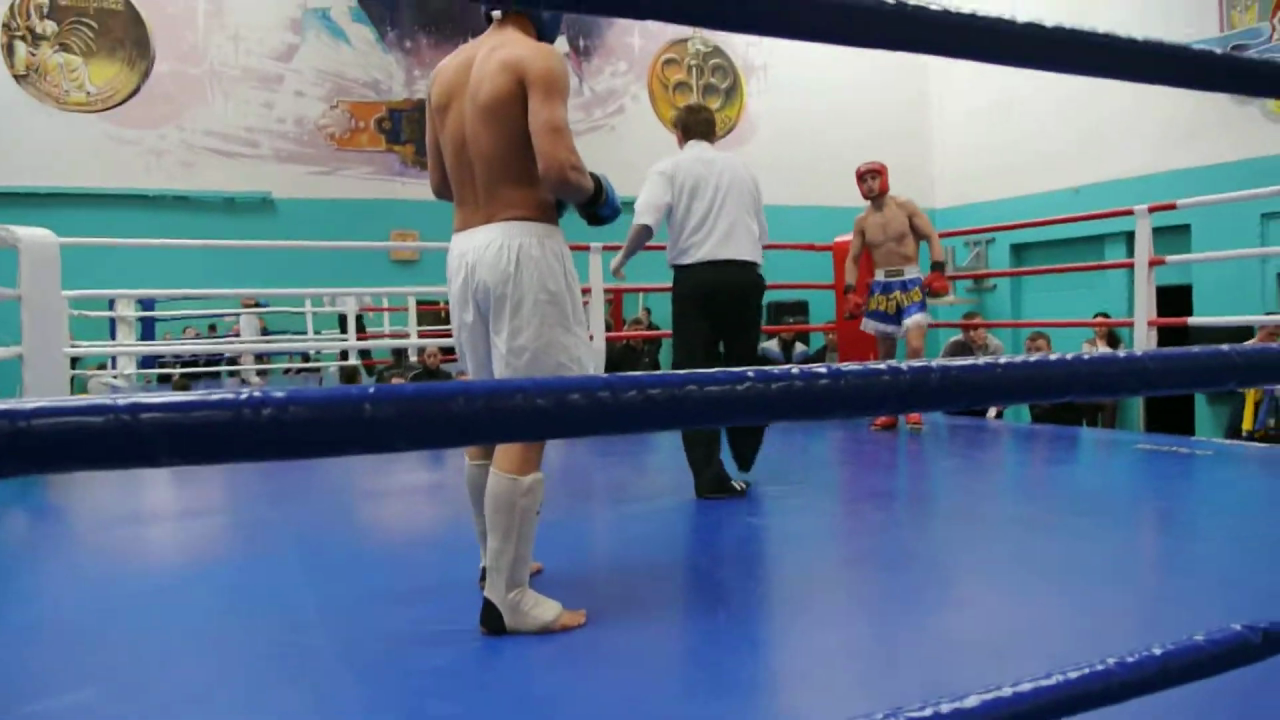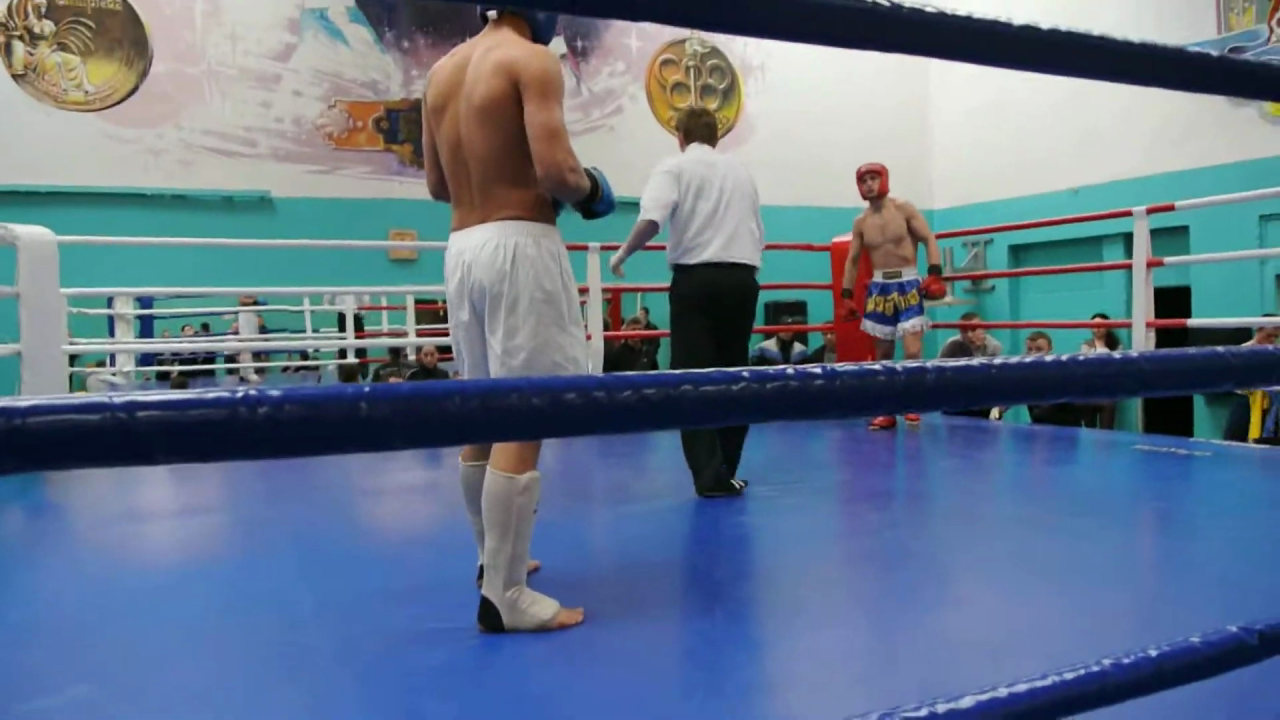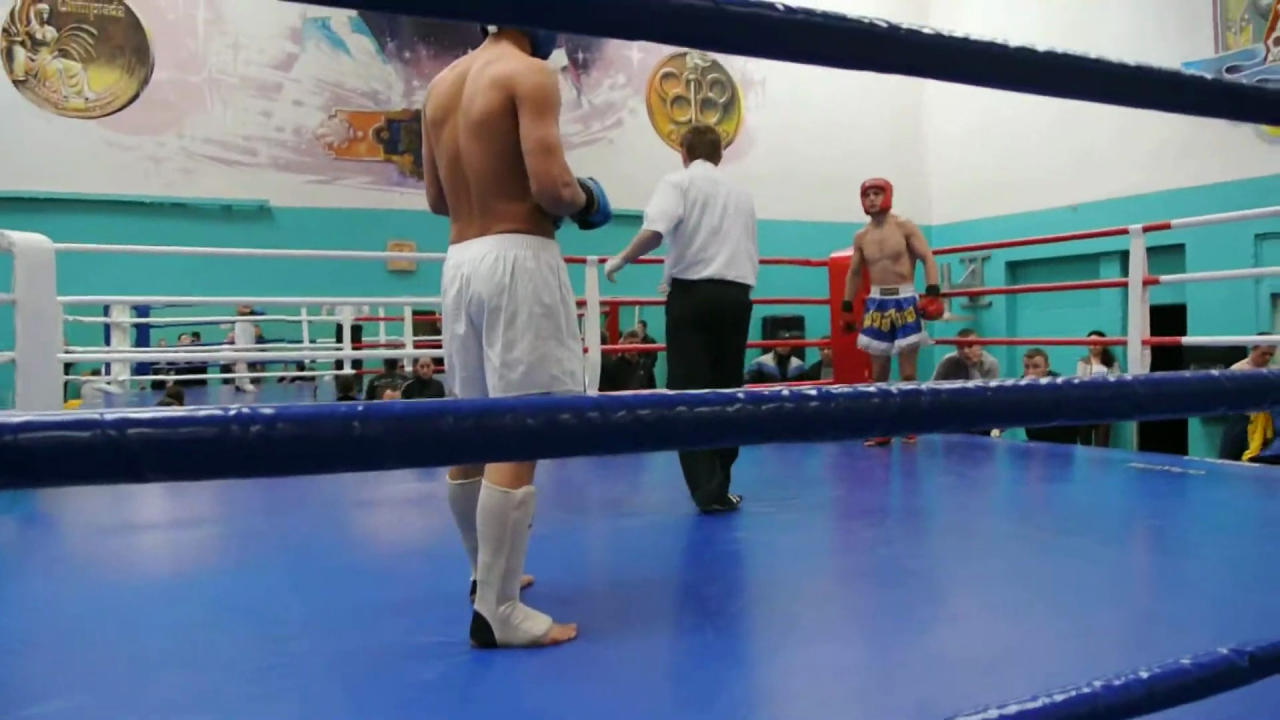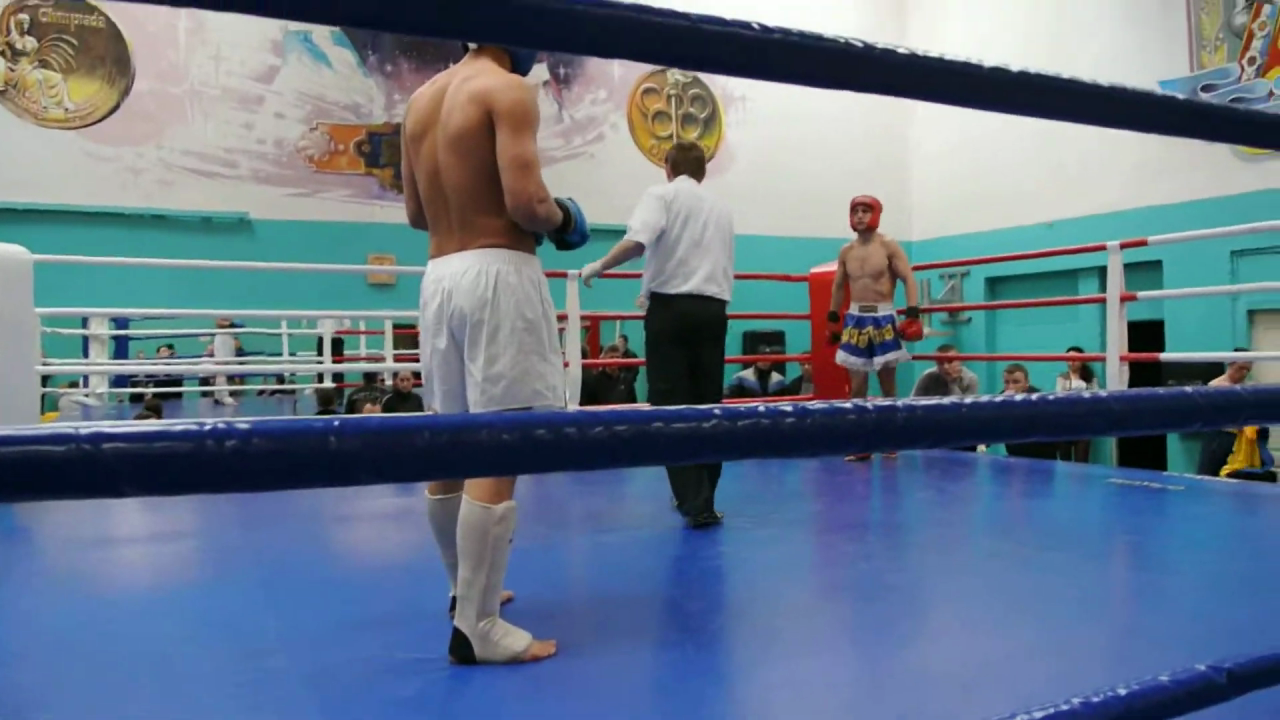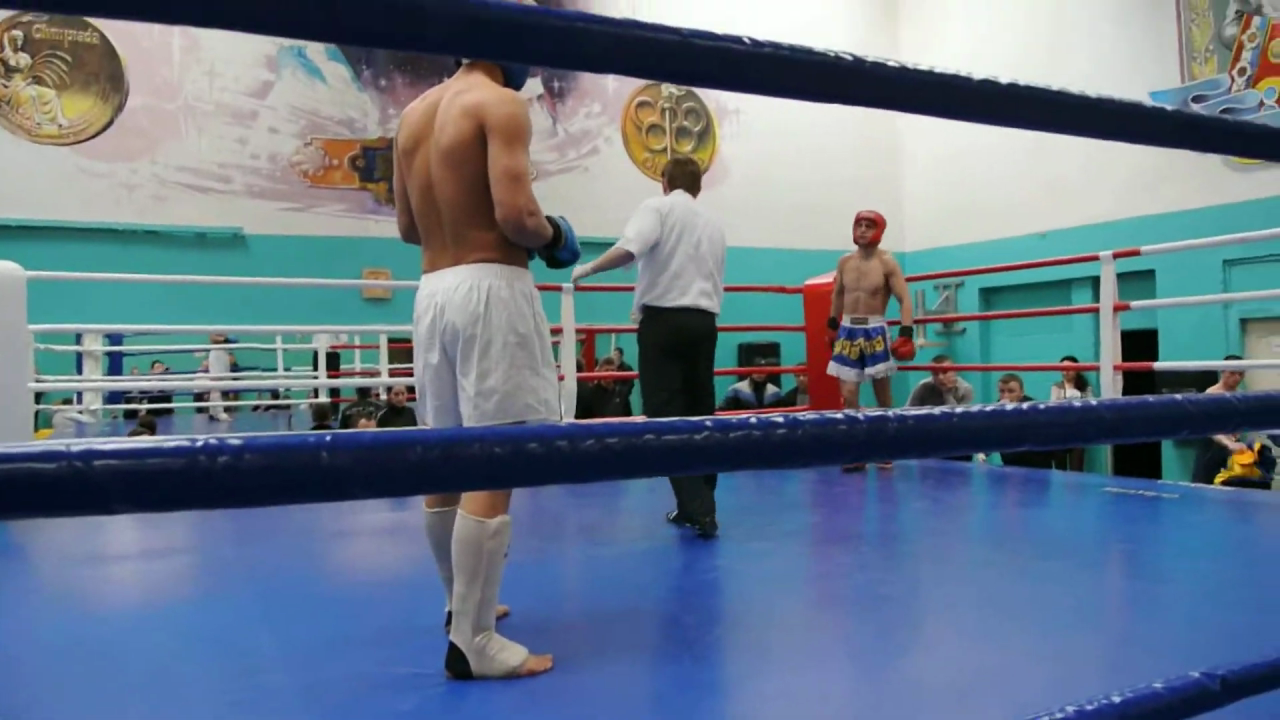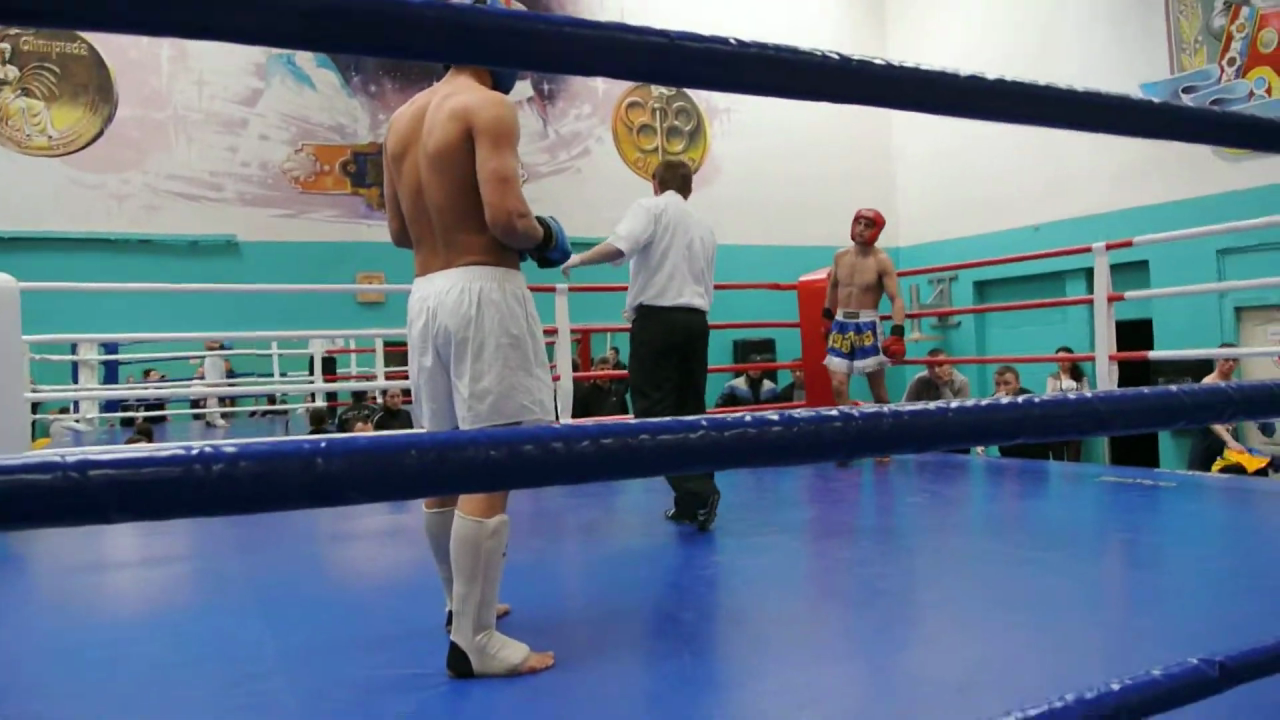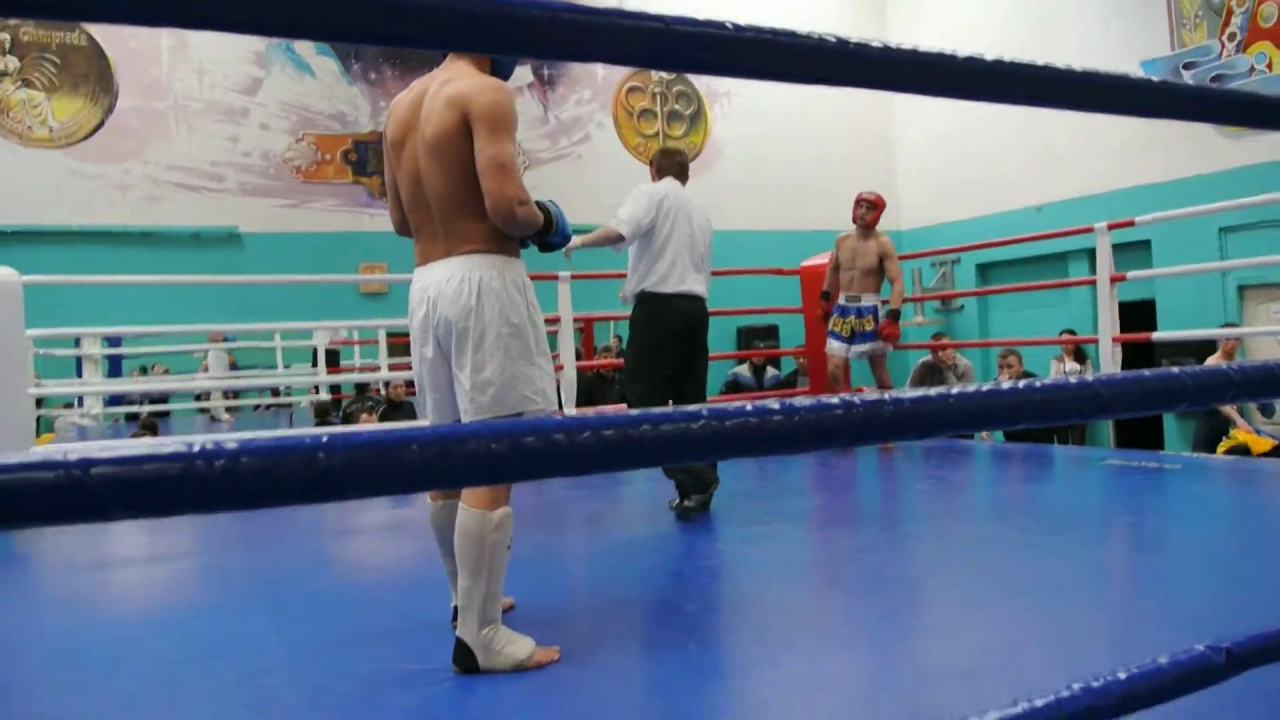
dt=0.1s
person 1, frame 1
left shoulder: (446, 71)
right shoulder: (537, 58)
right elbow: (558, 167)
right wrist: (593, 193)
left hip: (467, 248)
right hip: (523, 247)
left ankle: (497, 559)
right ankle: (506, 598)
person 1, frame 2
left shoulder: (441, 71)
right shoulder: (531, 60)
right elbow: (556, 170)
right wrist: (590, 189)
left hip: (463, 248)
right hip: (520, 247)
right knee: (523, 422)
left ankle: (494, 558)
right ankle: (504, 596)
person 1, frame 3
left shoulder: (441, 85)
right shoulder: (529, 74)
right elbow: (550, 184)
right wrist: (586, 200)
left hip: (462, 261)
right hip: (518, 259)
left ankle: (486, 574)
right ankle: (497, 612)
person 1, frame 4
left shoulder: (421, 98)
right shoulder: (508, 90)
right elbow: (526, 201)
right wrist: (565, 221)
left hip: (440, 278)
right hip: (498, 276)
left ankle: (466, 591)
right ankle: (477, 628)
person 1, frame 5
left shoulder: (414, 113)
right shoulder: (500, 104)
right elbow: (516, 214)
right wrist: (554, 236)
left hip: (434, 291)
right hip: (491, 289)
left ankle: (463, 604)
right ankle: (472, 643)
person 1, frame 6
left shoulder: (404, 118)
right shoulder: (489, 107)
right elbow: (505, 216)
right wrist: (545, 238)
left hip: (428, 295)
right hip: (484, 294)
left ankle: (464, 602)
right ankle: (473, 641)
person 1, frame 7
left shoulder: (403, 104)
right shoulder: (486, 91)
right elbow: (506, 205)
right wrist: (549, 223)
left hip: (428, 284)
right hip: (484, 281)
left ankle: (470, 599)
right ankle: (479, 636)
person 2, frame 1
left shoulder: (669, 169)
right shoulder: (742, 169)
left elbow: (644, 224)
right elbow: (760, 235)
left wrist: (621, 259)
right wrist: (757, 277)
left hip: (694, 279)
right hip: (742, 277)
right knee: (743, 369)
left ankle: (710, 478)
right ankle: (745, 455)
person 2, frame 2
left shoulder: (675, 167)
right shoulder: (741, 172)
left elbow: (652, 219)
left wrist: (623, 253)
left hip: (695, 279)
right hip: (741, 278)
left knee: (694, 376)
right knee: (732, 372)
left ankle: (711, 475)
right ankle: (726, 467)
person 2, frame 3
left shoulder: (678, 181)
right shoulder: (741, 192)
left elbow: (655, 231)
left wrist: (619, 261)
left hip: (692, 294)
right hip: (735, 296)
left knee: (690, 392)
right knee: (726, 390)
left ankle: (709, 489)
right ankle: (717, 484)
person 2, frame 4
left shoulder: (662, 195)
right shoulder: (721, 209)
left elbow: (637, 241)
left wrist: (598, 266)
left hip: (671, 309)
right hip: (712, 310)
left knee: (671, 404)
right knee: (706, 403)
left ankle: (697, 501)
right ankle: (701, 497)
person 2, frame 5
left shoulder: (657, 207)
right shoulder: (714, 224)
left elbow: (627, 250)
left wrist: (587, 269)
left hip: (663, 321)
right hip: (703, 323)
left knee: (666, 416)
right knee: (699, 416)
left ankle: (698, 508)
right ankle: (698, 506)
person 2, frame 6
left shoulder: (650, 207)
right shoulder: (704, 226)
left elbow: (619, 246)
left wrist: (579, 259)
left hip: (657, 320)
right hip: (695, 322)
left knee: (654, 412)
right knee: (689, 412)
left ankle: (698, 495)
right ankle: (693, 502)
person 2, frame 7
left shoulder: (651, 193)
right shoulder: (701, 212)
left elbow: (620, 231)
left wrist: (580, 240)
left hip: (658, 307)
right hip: (695, 308)
left knee: (647, 399)
right knee: (691, 400)
left ankle: (695, 480)
right ankle: (695, 489)
person 3, frame 1
left shoulder: (905, 206)
right shoulder: (862, 222)
left elbow: (932, 237)
right elbow: (852, 260)
left wrist: (938, 271)
right wrist: (850, 292)
left hip: (910, 283)
right hip: (881, 286)
left knee: (915, 346)
right knee: (885, 355)
right ankle: (889, 411)
person 3, frame 2
left shoulder: (904, 208)
right shoulder: (861, 222)
left elbow: (929, 240)
right elbow: (852, 261)
left wrist: (935, 274)
right wrist: (847, 297)
left hip: (908, 284)
right hip: (879, 287)
left knee: (913, 352)
right knee: (883, 355)
right ankle: (887, 412)
person 3, frame 3
left shoulder: (904, 226)
right shoulder: (861, 237)
left elbow: (928, 259)
right elbow: (853, 274)
left wrist: (932, 294)
right wrist: (847, 309)
left hip: (905, 301)
right hip: (876, 303)
left knee: (908, 372)
right knee: (879, 371)
person 3, frame 4
left shoulder: (888, 246)
right shoulder: (846, 251)
left elbow: (909, 280)
right elbow: (839, 287)
left wrist: (912, 315)
right wrist: (832, 320)
left hip: (883, 319)
right hip: (854, 319)
left knee: (888, 388)
right knee: (857, 386)
person 3, frame 5
left shoulder: (887, 263)
right shoulder: (845, 262)
left elbow: (904, 299)
left wrist: (906, 335)
right wrist: (833, 325)
left hip: (874, 331)
right hip: (848, 331)
left knee: (883, 398)
right knee: (848, 397)
person 3, frame 6
left shoulder: (881, 261)
right shoulder: (840, 256)
left elbow: (897, 299)
left wrist: (897, 334)
right wrist: (827, 316)
left hip: (866, 328)
right hip: (841, 325)
left knee: (878, 391)
right knee: (838, 386)
person 3, frame 7
left shoulder: (883, 244)
right shoulder: (842, 240)
left elbow: (897, 283)
left wrist: (893, 317)
right wrist: (825, 298)
left hip: (868, 312)
right hip: (842, 310)
left knee: (880, 376)
right knee: (834, 370)
